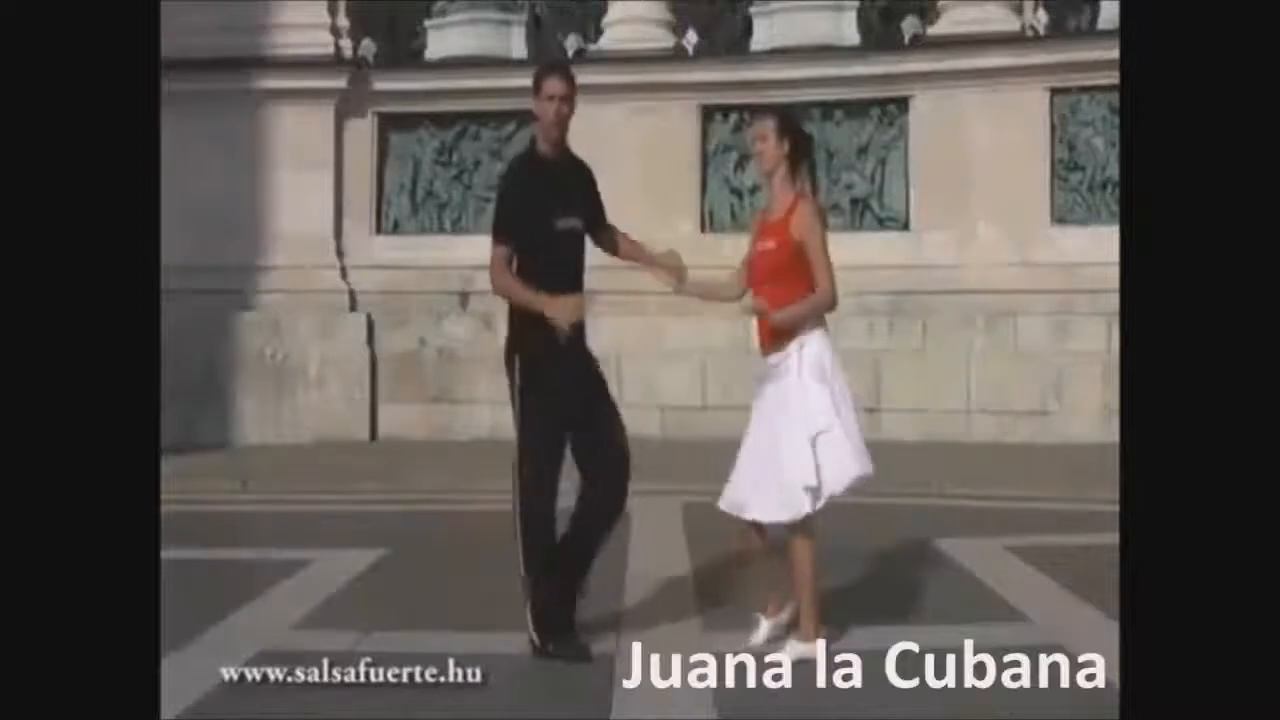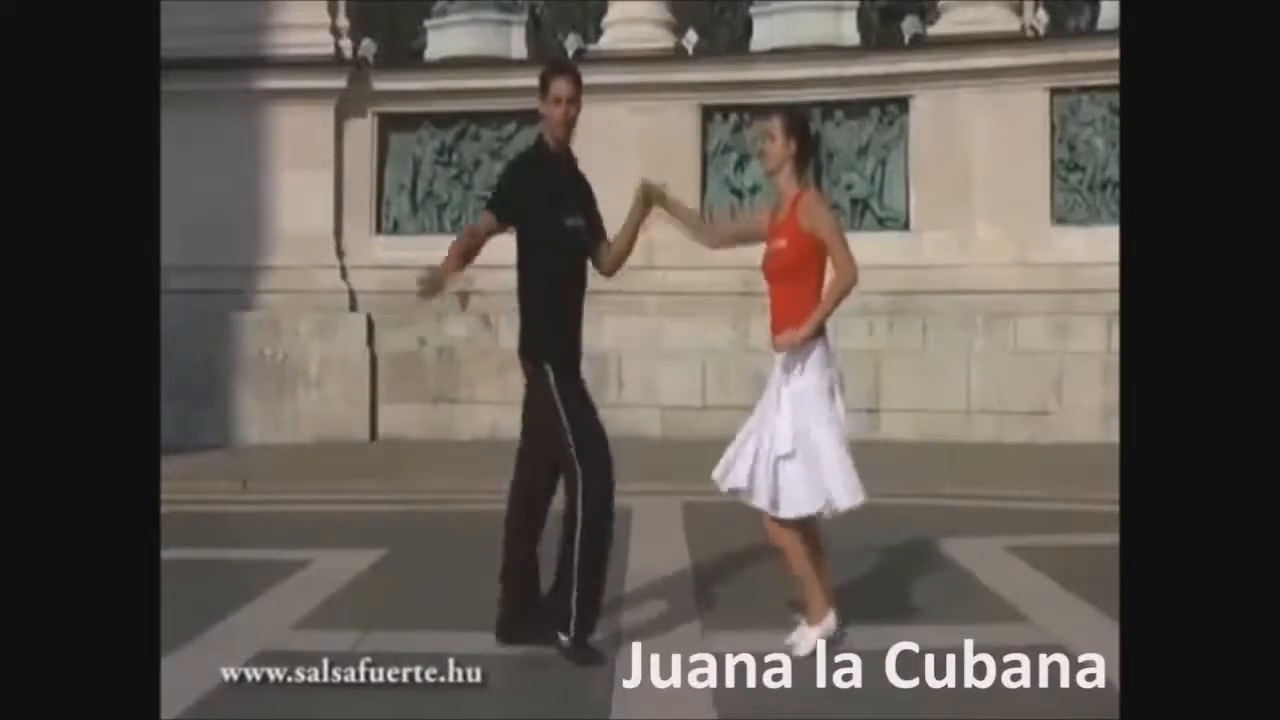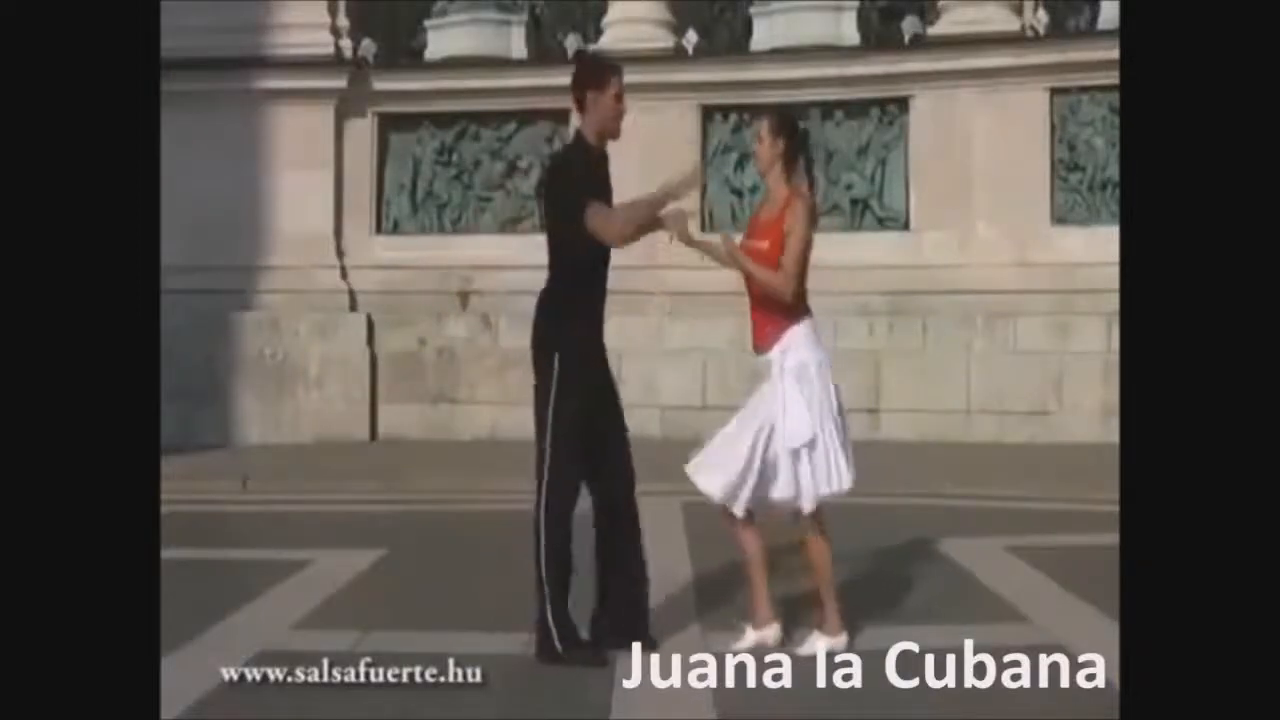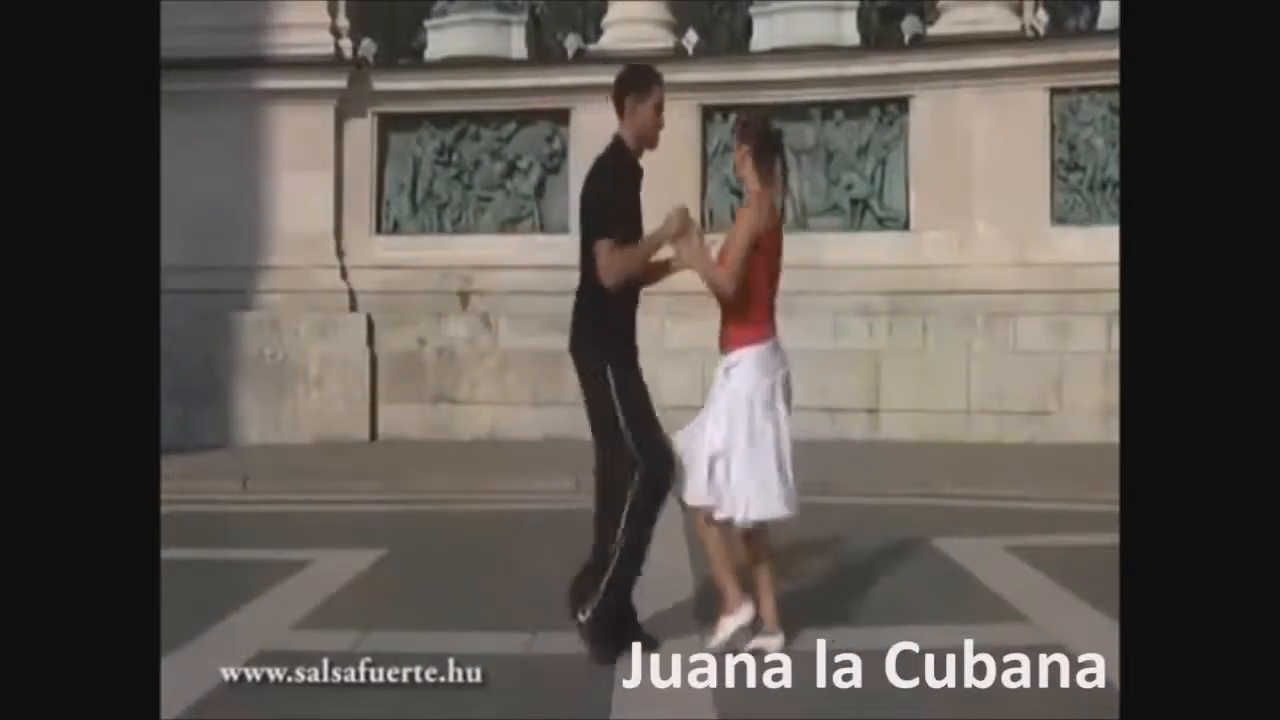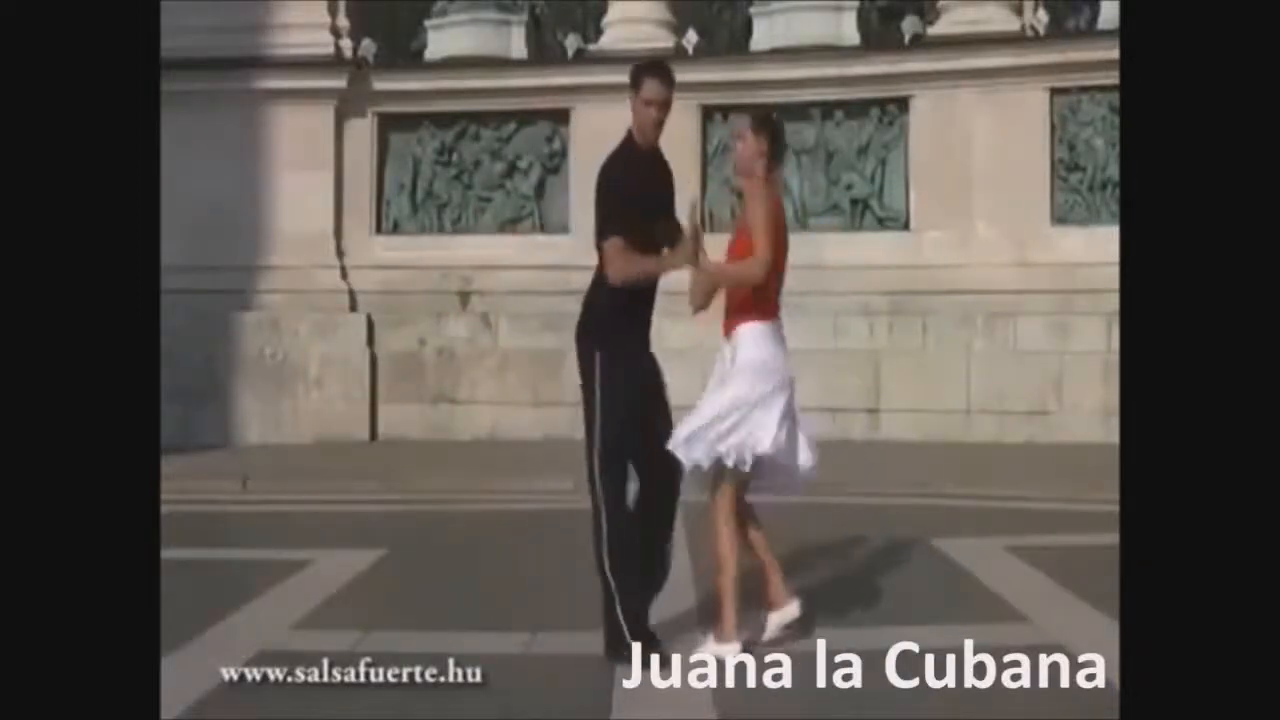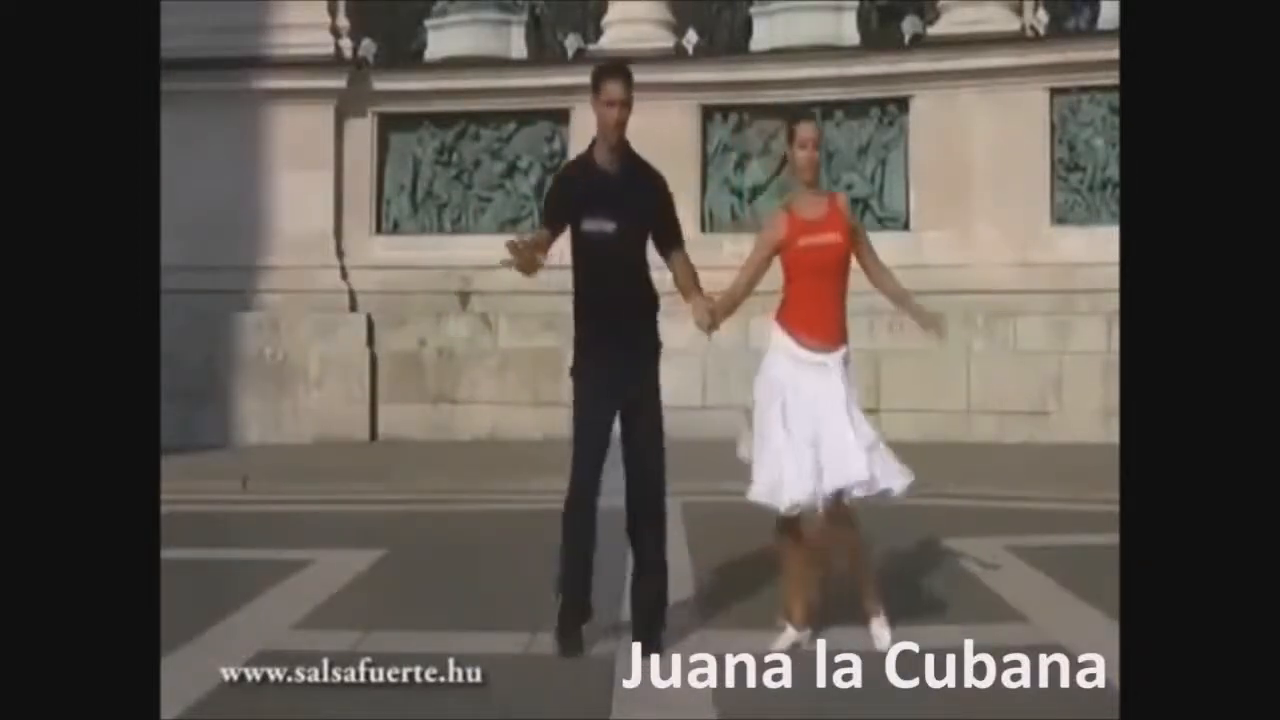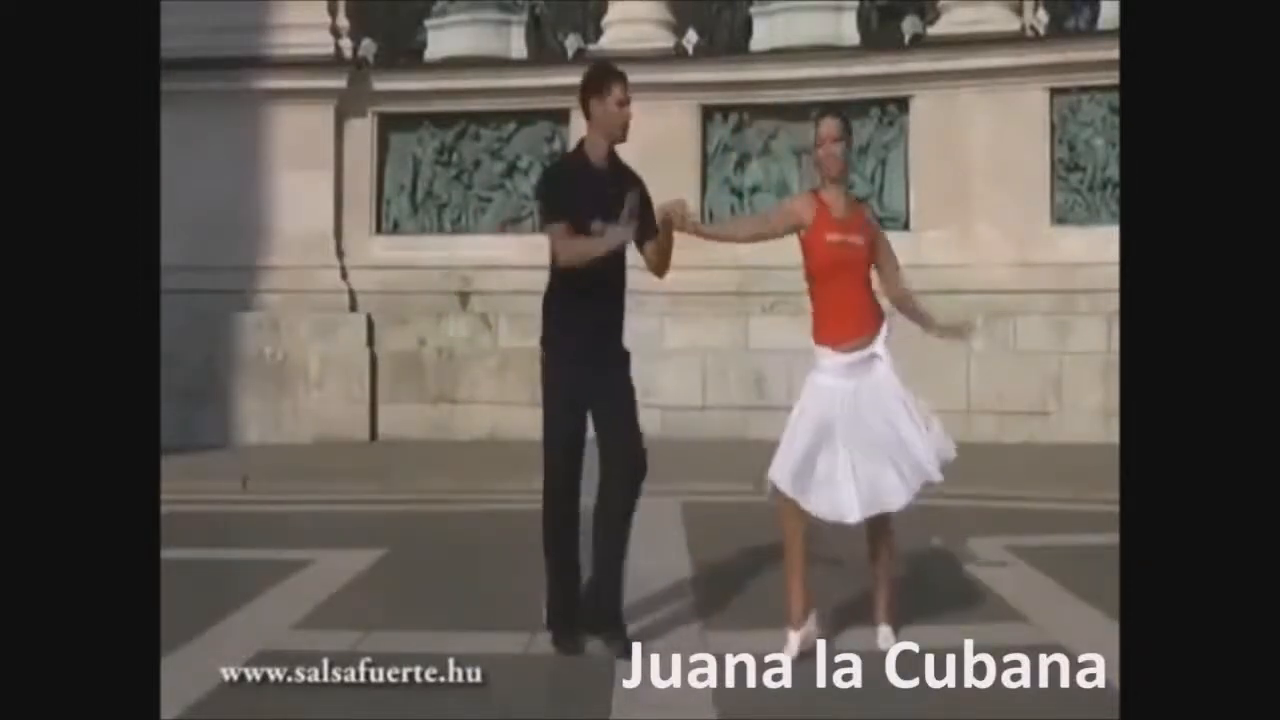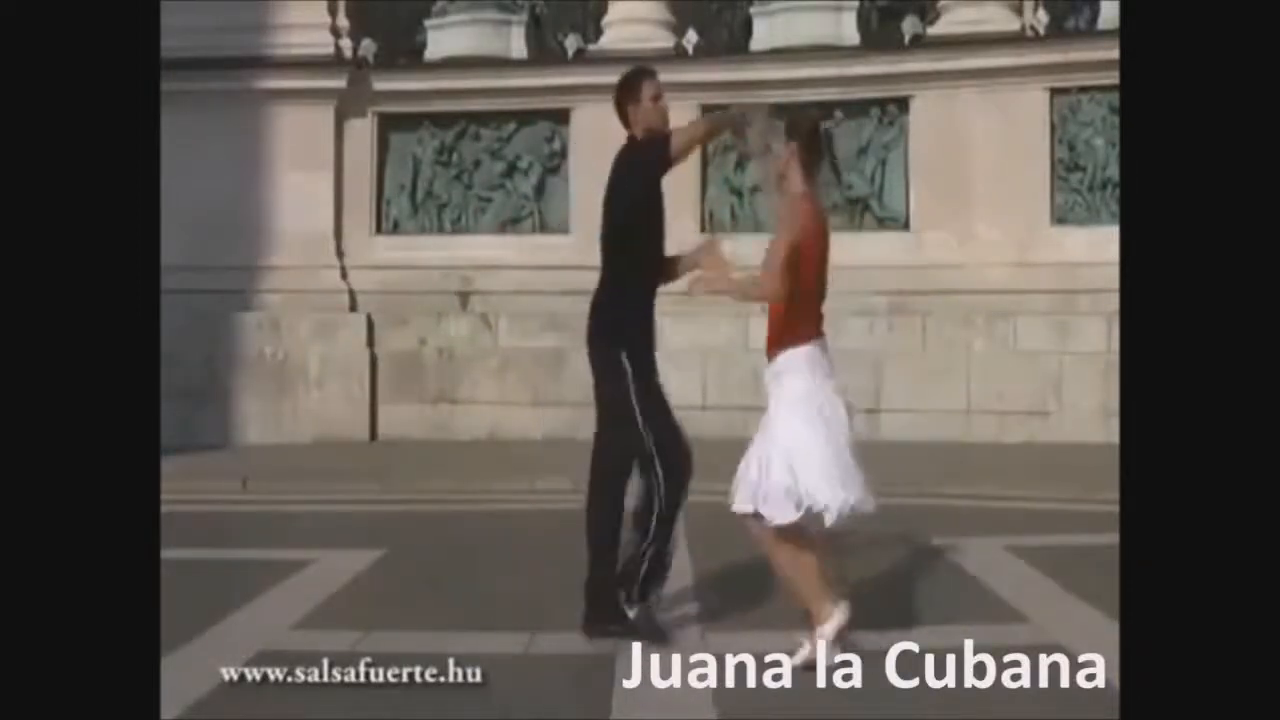
dt=0.5s
person 1, frame 1
left shoulder: (580, 175)
right shoulder: (519, 178)
left elbow: (605, 236)
right elbow: (499, 275)
left wrist: (655, 260)
right wrist: (546, 304)
left hip: (573, 348)
right hip: (533, 351)
left knee: (609, 465)
right knee: (537, 483)
left ankle: (563, 578)
right ankle: (547, 625)
person 1, frame 2
left shoulder: (578, 182)
right shoulder: (524, 171)
left elbow: (606, 260)
right elbow: (480, 232)
left wrist: (637, 216)
right wrist: (447, 268)
left hip: (562, 346)
right hip: (544, 348)
left knee: (537, 475)
right knee: (592, 471)
left ankle: (519, 613)
right ankle: (566, 623)
person 1, frame 3
left shoulder: (596, 166)
right shoulder: (570, 167)
right elbow: (611, 231)
left wrist: (659, 217)
right wrist: (670, 193)
left hip: (587, 342)
right hip: (561, 345)
left knee: (615, 477)
right knee: (559, 483)
left ankle: (619, 615)
right ankle: (555, 632)
person 1, frame 4
left shoulder: (626, 172)
right shoulder: (608, 175)
right elbow: (611, 272)
left wrist: (669, 255)
right wrist: (659, 237)
left hip: (610, 344)
right hip: (602, 345)
left knee: (620, 473)
right knee: (651, 464)
left ankle: (610, 613)
right ankle: (593, 599)
person 1, frame 5
left shoulder: (660, 169)
right shoulder: (619, 171)
right elbow: (618, 268)
left wrist: (687, 251)
right wrist: (674, 259)
left hip: (635, 341)
right hip: (607, 342)
left knee: (663, 469)
right knee: (610, 477)
left ankle: (634, 603)
right ankle: (624, 629)
person 1, frame 6
left shoulder: (649, 182)
right shoulder: (571, 179)
left elbow: (676, 257)
right elbow: (539, 244)
left wrist: (698, 298)
right wrist: (526, 258)
left hip: (640, 346)
right hip: (593, 348)
left knee: (646, 477)
right knee: (585, 476)
left ankle: (648, 615)
right ankle: (571, 611)
person 1, frame 7
left shoulder: (629, 182)
right shoulder: (560, 177)
left elbow: (657, 264)
right elbow: (563, 253)
left wrist: (665, 231)
right wrist: (612, 237)
left hip: (610, 347)
right hip: (564, 346)
left knee: (626, 465)
right knee: (562, 477)
left ankle: (603, 607)
right ankle: (563, 612)
person 1, frame 8
left shoulder: (643, 174)
right shoulder: (635, 161)
right elbow: (697, 129)
left wrist: (693, 260)
right wrist: (735, 120)
left hip: (624, 340)
right hip: (620, 341)
left knee: (613, 472)
right knee: (668, 461)
left ankle: (604, 604)
right ankle: (632, 590)
person 2, frame 1
left shoulder: (805, 213)
right shoulder: (763, 220)
left elbow: (821, 299)
right elbow: (738, 287)
left wrist: (775, 315)
right wrist: (686, 284)
left hip: (805, 363)
right hip: (775, 368)
left knee: (797, 505)
right knee: (752, 500)
left ankle: (808, 633)
right ankle: (776, 605)
person 2, frame 2
left shoulder: (810, 204)
right shoulder: (771, 215)
left elbow: (847, 271)
right elbow: (714, 235)
left wrist: (807, 326)
right wrist: (667, 204)
left hip: (805, 365)
right hip: (789, 368)
left knee: (776, 502)
right knee: (788, 502)
left ankle: (820, 610)
right ankle: (816, 610)
person 2, frame 3
left shoulder: (797, 206)
right shoulder: (759, 212)
left elbow: (787, 286)
right elbow: (751, 274)
left wrist: (738, 258)
right wrist: (697, 244)
left hip: (798, 358)
right hip: (776, 365)
left knee: (807, 504)
right knee: (733, 492)
left ankle: (832, 624)
right ankle: (763, 619)
person 2, frame 4
left shoulder: (755, 208)
right shoulder: (767, 209)
left elbow: (727, 281)
left wrist: (686, 248)
right wrist: (703, 257)
left hip: (746, 367)
right hip: (759, 364)
left knee: (702, 495)
right knee: (748, 500)
left ankle: (735, 601)
right ankle: (769, 623)
person 2, frame 5
left shoulder: (759, 196)
right shoulder: (760, 198)
left elbow: (758, 270)
left wrist: (705, 269)
right wrist: (706, 279)
left hip: (752, 351)
right hip: (756, 352)
left knee: (723, 496)
right knee: (731, 493)
left ankle: (727, 633)
right ankle: (780, 596)
person 2, frame 6
left shoulder: (843, 208)
right shoulder: (779, 222)
left elbow: (875, 269)
right elbow: (742, 282)
left wrist: (916, 312)
right wrist: (716, 312)
left hip: (831, 368)
right hip: (788, 362)
left knee: (836, 502)
right knee: (785, 502)
left ankle: (874, 608)
right ankle: (797, 618)
person 2, frame 7
left shoulder: (866, 217)
right shoulder: (803, 208)
left elbow: (894, 284)
right elbow: (750, 229)
left wrist: (936, 325)
right wrist: (694, 226)
left hip: (873, 365)
right hip: (831, 369)
left knee: (881, 501)
right knee: (790, 491)
left ankle: (883, 618)
right ankle: (799, 620)
person 2, frame 8
left shoulder: (791, 218)
right shoulder: (815, 213)
left elbow: (769, 287)
left wrist: (716, 280)
left hip: (795, 374)
right hip: (803, 371)
left knee: (771, 516)
right knee: (788, 515)
left ankle: (825, 606)
right ankle: (819, 621)
